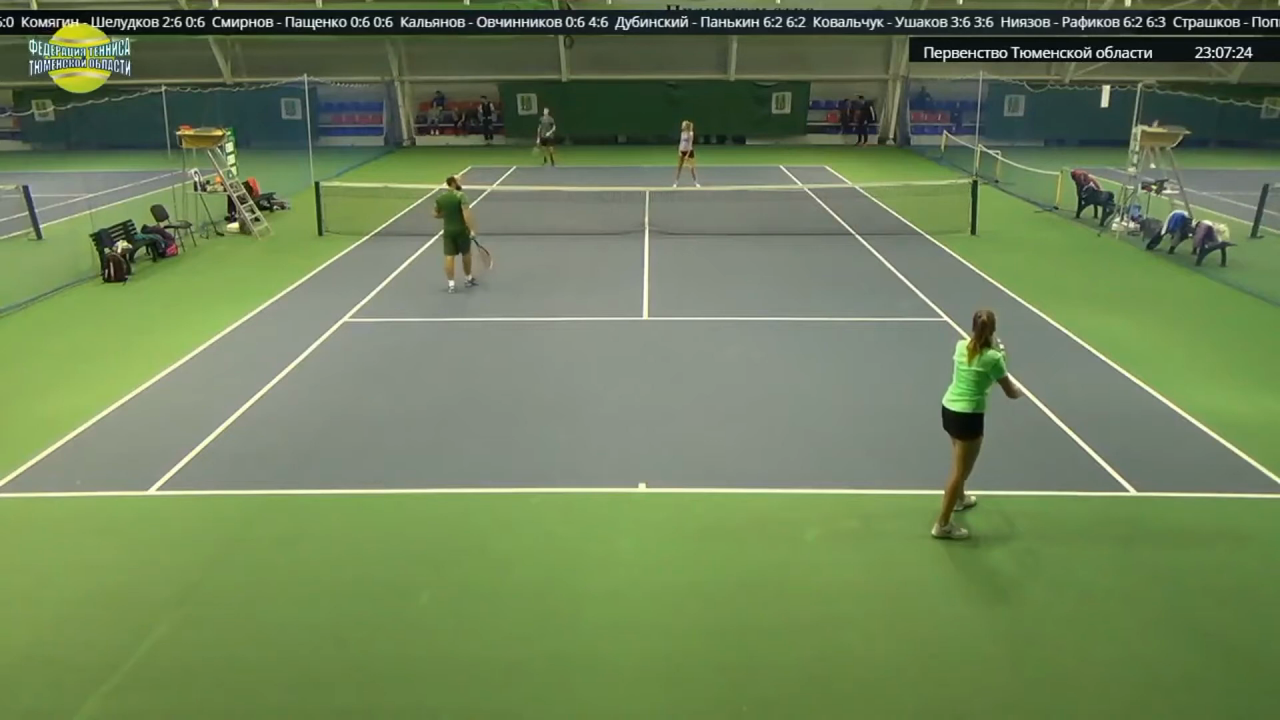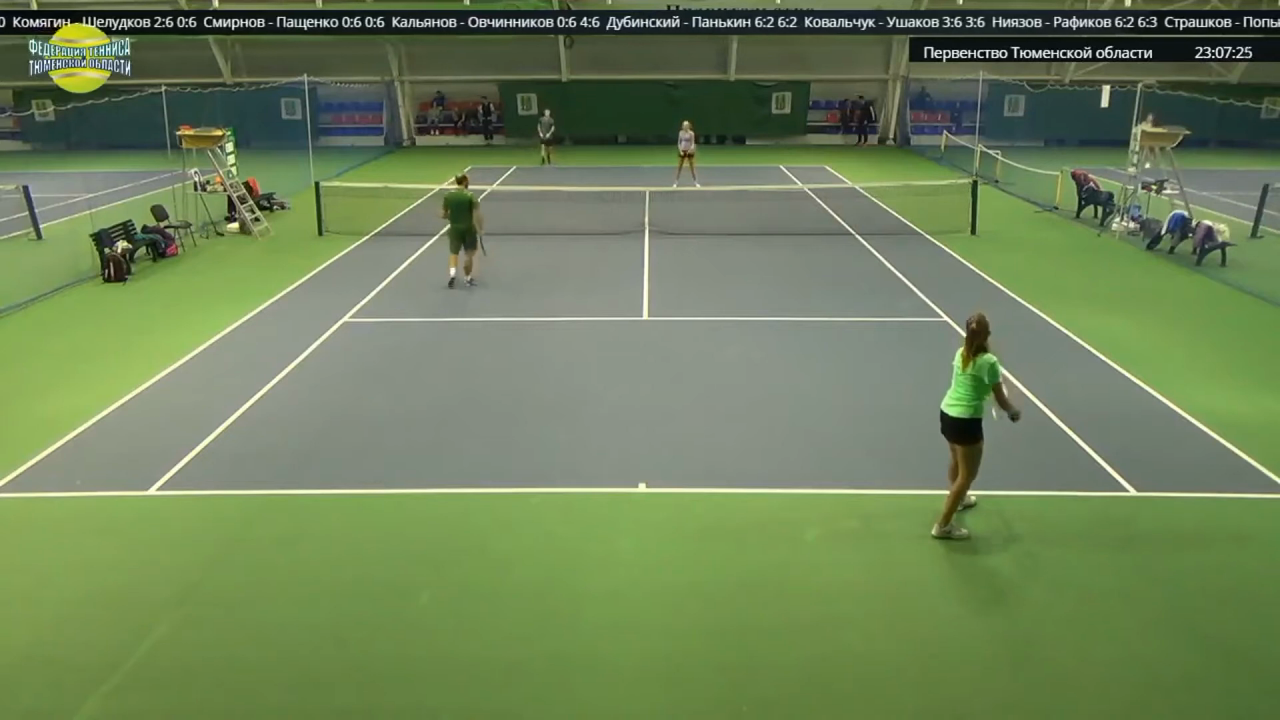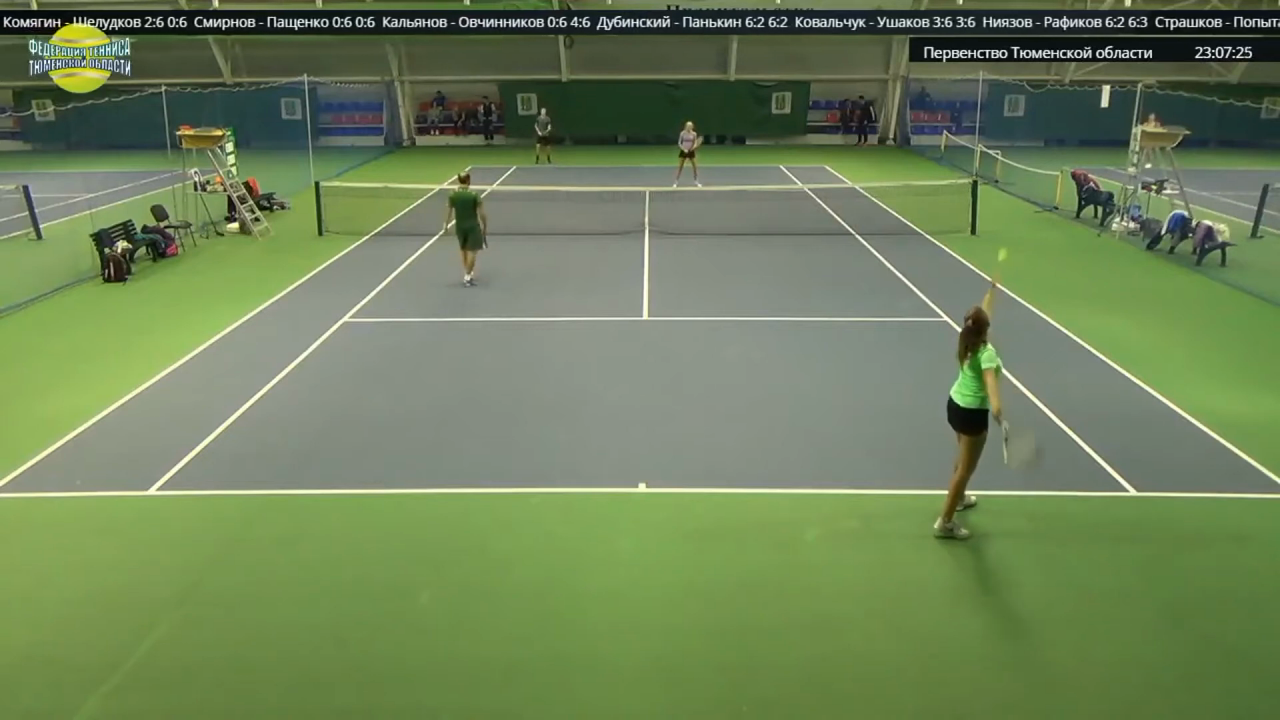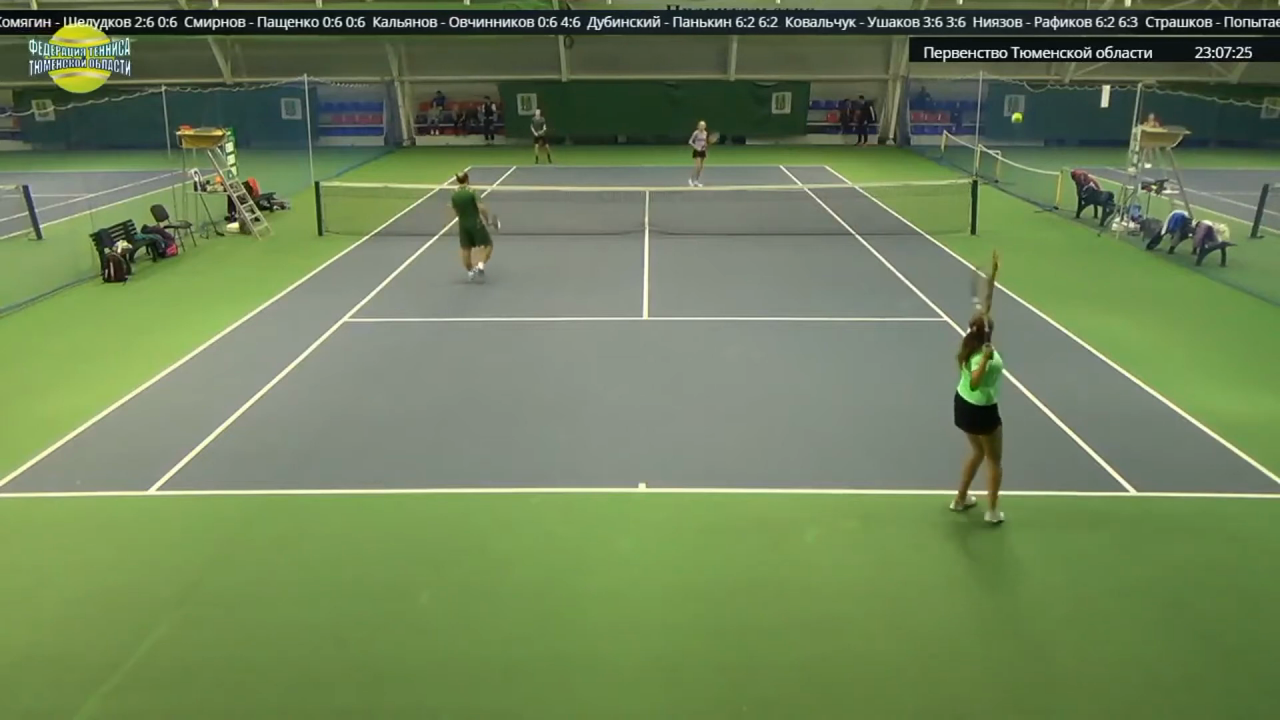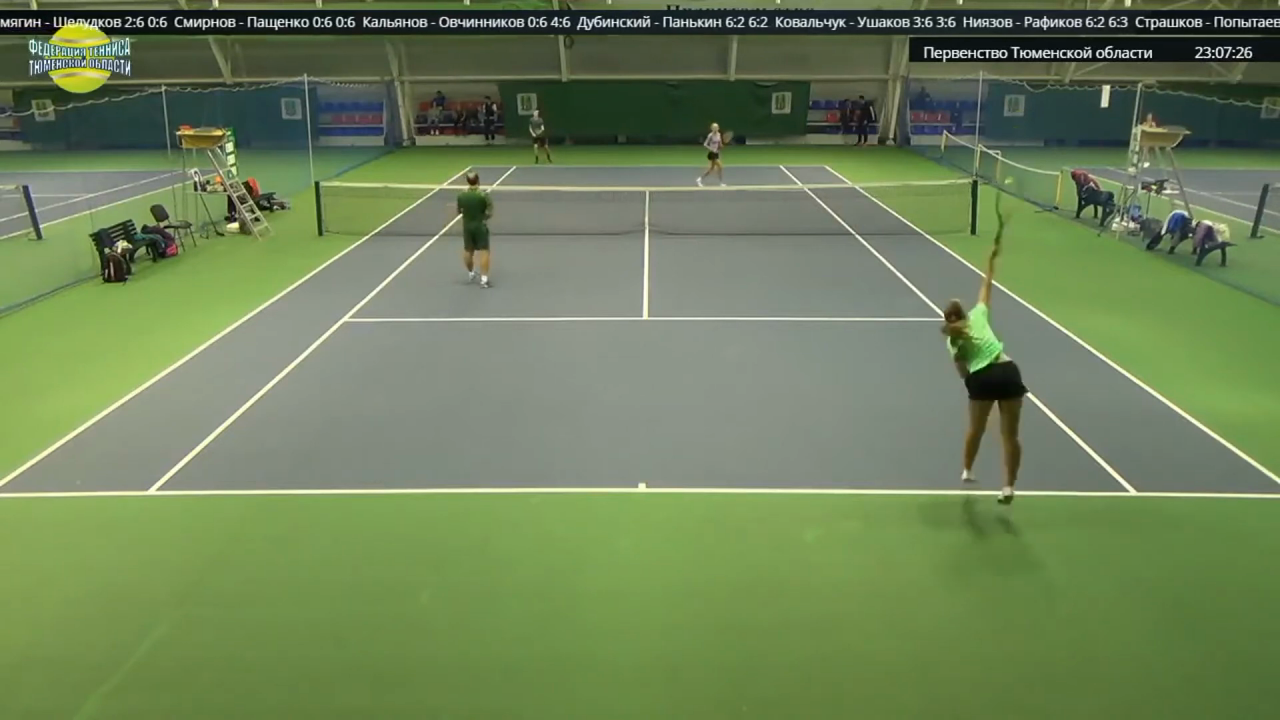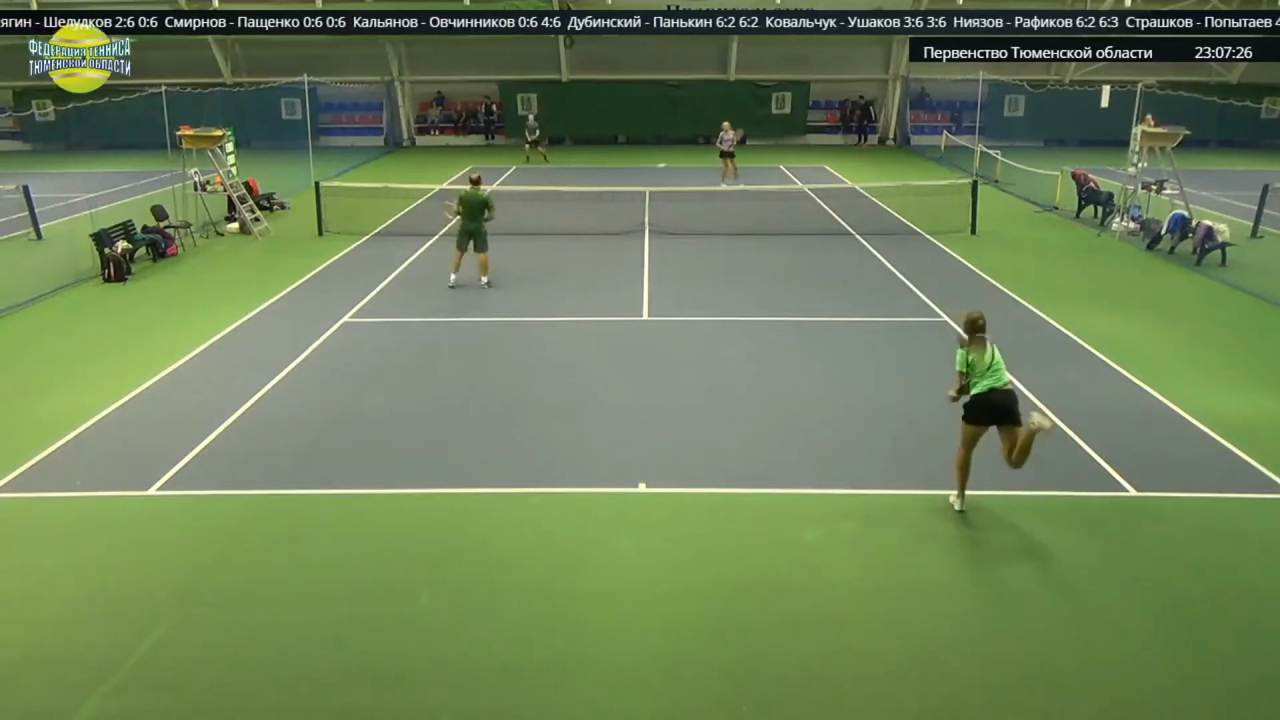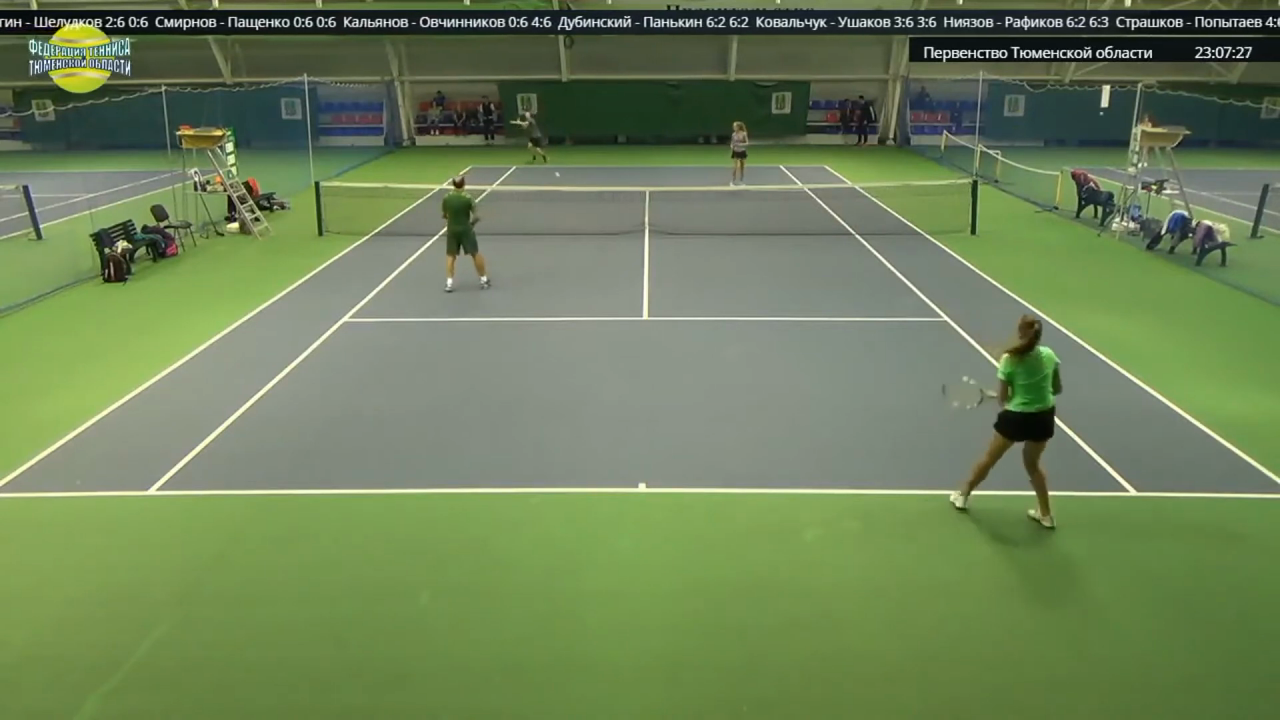
dt=0.4s
person 1, frame 1
left shoulder: (961, 346)
right shoulder: (992, 357)
right elbow: (1010, 392)
right wrist: (1019, 391)
left hip: (949, 409)
right hip: (968, 417)
left knee: (960, 462)
right knee: (960, 471)
left ankle: (960, 498)
right ankle: (942, 524)
person 1, frame 2
left shoulder: (961, 353)
right shoulder: (988, 362)
right elbow: (1001, 400)
right wrist: (1013, 411)
left hip: (947, 414)
right hip: (966, 422)
left knee: (956, 460)
right knee: (968, 475)
left ankle: (959, 498)
right ankle: (943, 525)
person 1, frame 3
left shoulder: (966, 340)
right shoulder: (987, 352)
left elbow: (982, 313)
right elbow: (990, 381)
left wrist: (991, 291)
right wrist: (995, 405)
left hip: (955, 404)
right hip: (973, 413)
left knee: (963, 457)
right knee: (966, 467)
left ankle: (959, 498)
right ankle: (945, 522)
person 1, frame 4
left shoulder: (972, 340)
right shoulder: (981, 355)
left elbow: (985, 304)
right elbow: (974, 383)
left wrist: (993, 273)
right wrist: (985, 359)
left hip: (962, 404)
right hip: (981, 411)
left knee: (978, 453)
right knee: (994, 459)
left ankle: (960, 499)
right ankle: (992, 510)
person 1, frame 5
left shoulder: (954, 340)
right shoulder: (976, 316)
left elbow: (963, 374)
right elbow: (986, 284)
right wrist: (992, 259)
left hip: (981, 380)
right hip: (1007, 374)
left knee: (976, 429)
right knee: (1010, 436)
left ankle: (967, 471)
right ankle: (1009, 486)
person 1, frame 6
left shoulder: (964, 351)
right shoulder: (990, 345)
left elbow: (962, 385)
left wrist: (956, 393)
right wrist: (961, 391)
left hip: (982, 402)
right hip: (1007, 398)
left knee: (965, 450)
right knee: (1015, 460)
left ankle: (959, 498)
right ankle: (1032, 427)
person 1, frame 7
left shoulder: (1009, 359)
right shoulder: (1050, 356)
left elbow: (1003, 397)
right elbow: (1057, 389)
left hip: (1017, 416)
right hip: (1044, 417)
left knee: (989, 459)
right knee: (1032, 463)
left ankle: (963, 496)
right ankle: (1045, 514)
